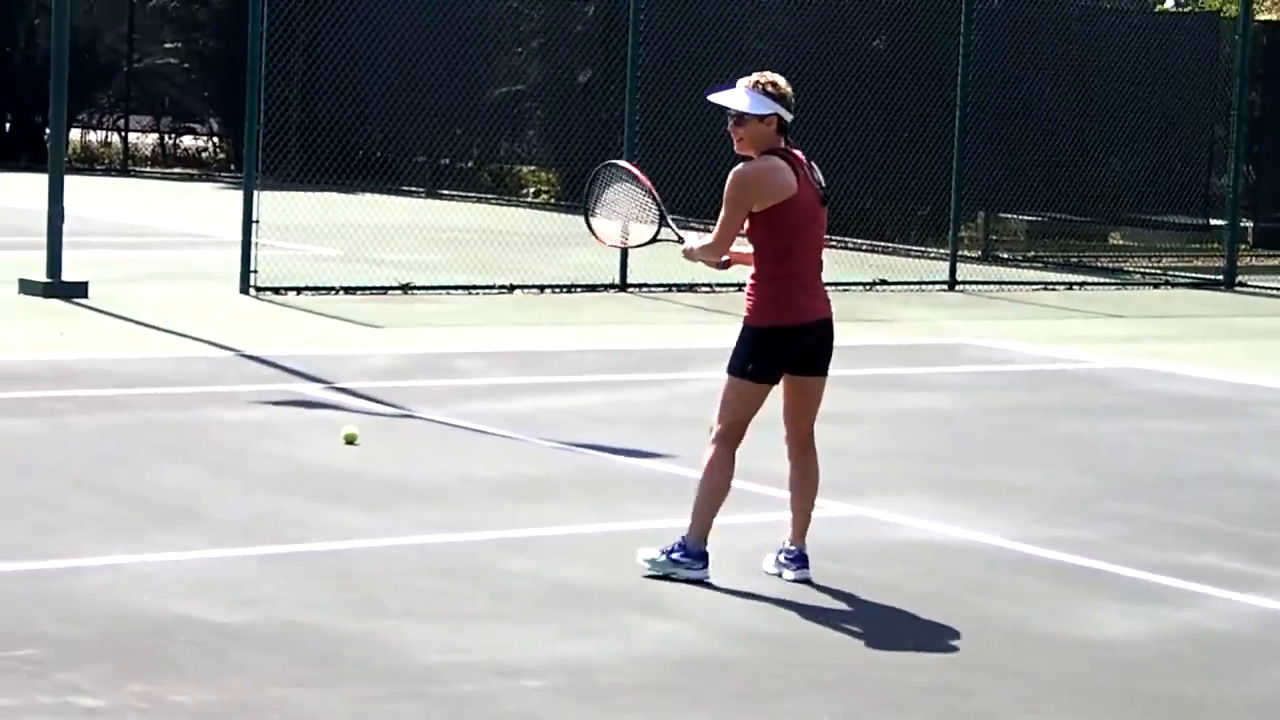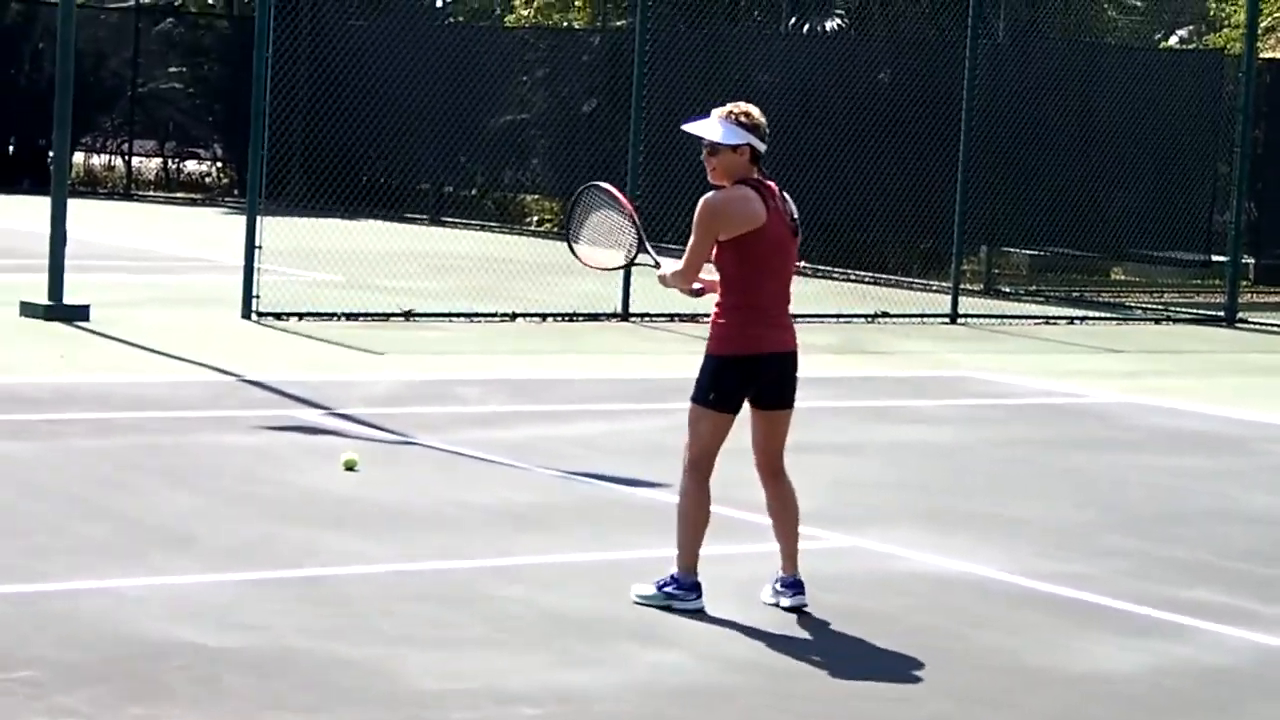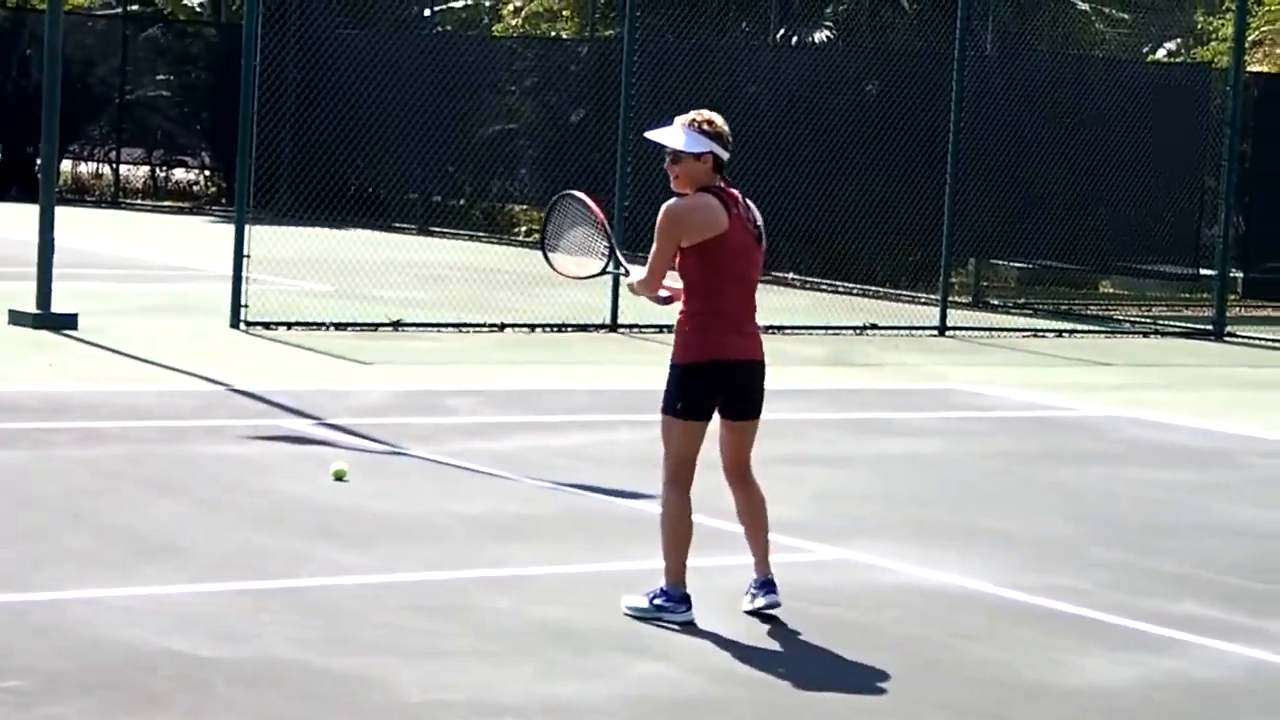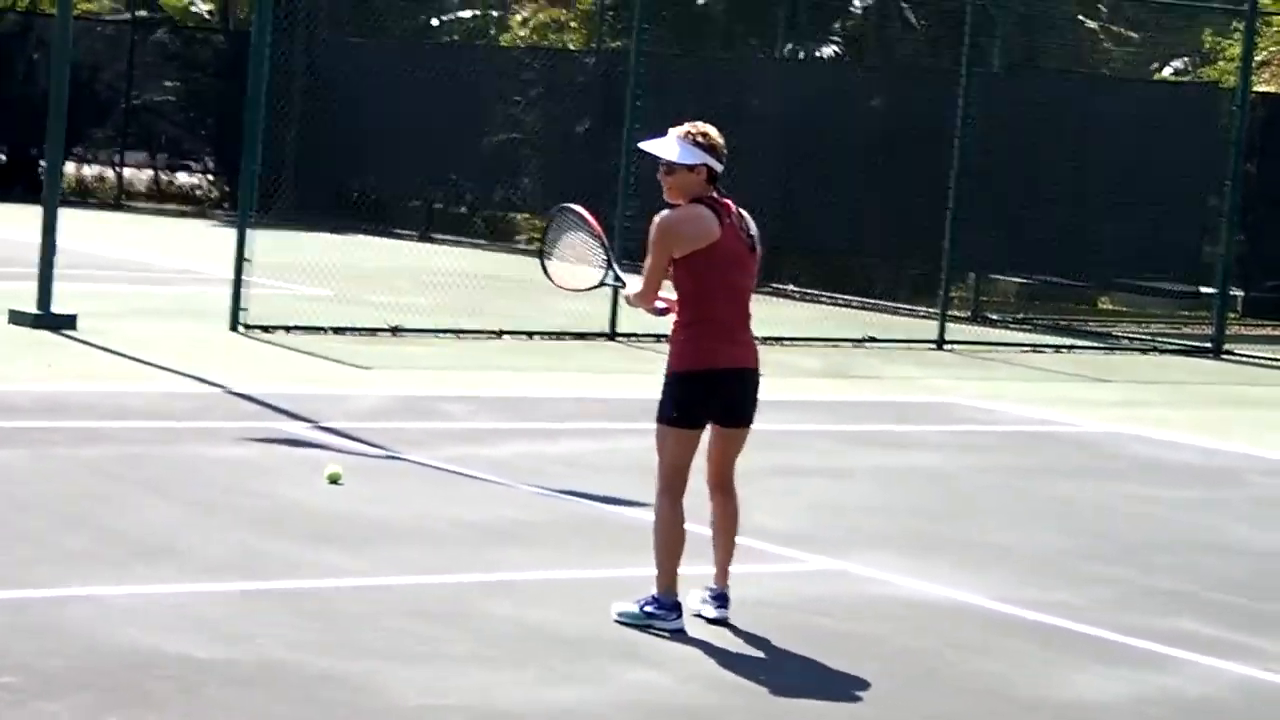
dt=0.2s
person 1, frame 1
left shoulder: (750, 174)
right shoulder: (807, 169)
left elbow: (716, 247)
left wrist: (695, 249)
right wrist: (735, 255)
left hip: (773, 323)
right hip: (816, 321)
left knee: (725, 437)
right knee: (800, 439)
left ankle: (692, 551)
right ankle: (795, 552)
person 1, frame 2
left shoulder: (719, 204)
right shoulder: (781, 202)
left elbow: (685, 275)
left wrist: (667, 276)
right wrist: (707, 282)
left hip: (734, 352)
right hip: (780, 351)
left knee: (696, 468)
right knee: (772, 468)
left ankle: (684, 581)
right ankle: (790, 579)
person 1, frame 3
left shoulder: (680, 211)
right shoulder: (747, 211)
left elbow: (649, 282)
left wrist: (637, 282)
left hip: (699, 359)
right hip: (747, 358)
left knee: (676, 480)
right knee: (739, 472)
left ankle: (673, 595)
right ankle: (763, 581)
person 1, frame 4
left shoulder: (673, 222)
right shoulder: (742, 222)
left elbow: (645, 296)
left wrist: (636, 296)
left hip: (695, 368)
right hip: (741, 367)
left knee: (669, 487)
right knee: (722, 482)
left ankle: (664, 602)
right ankle: (718, 593)
